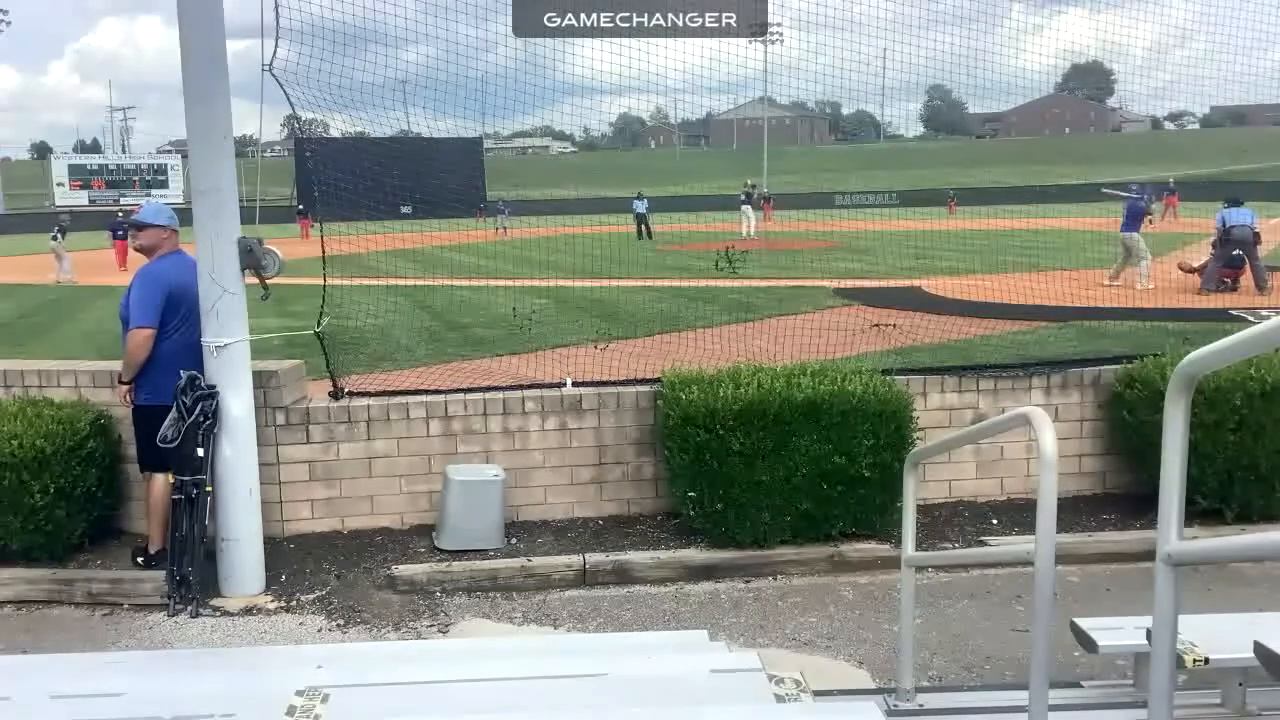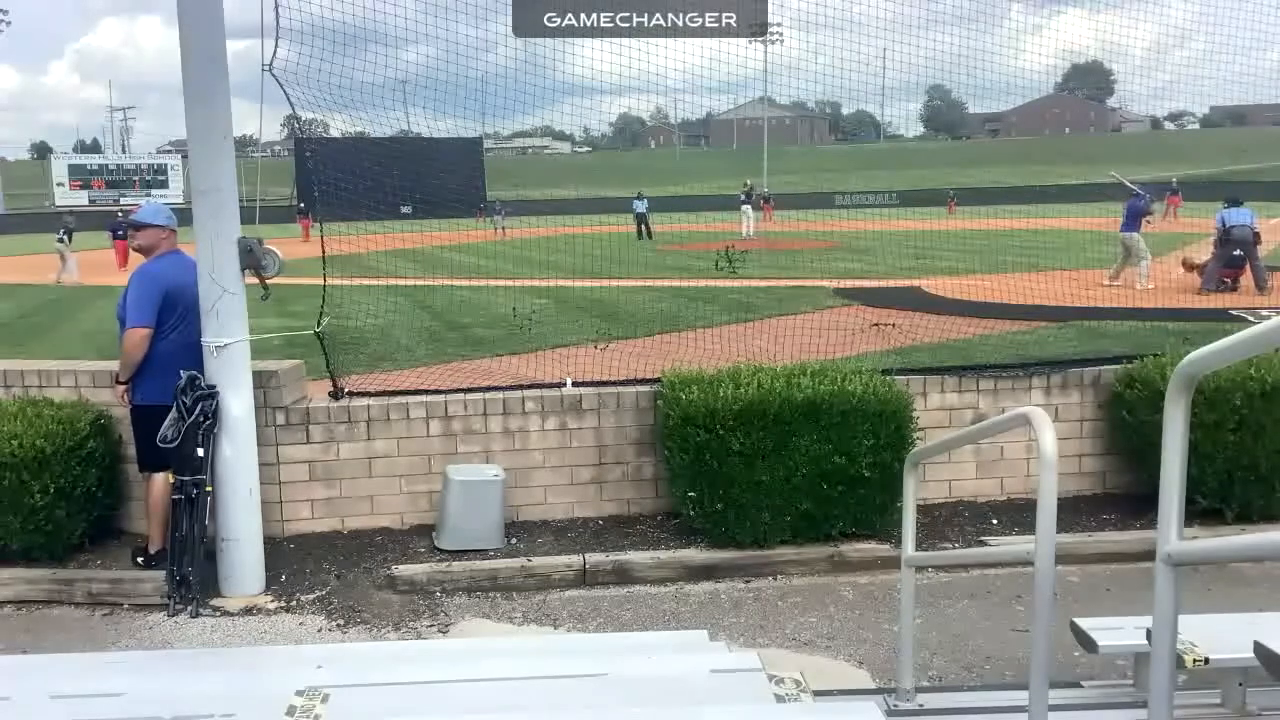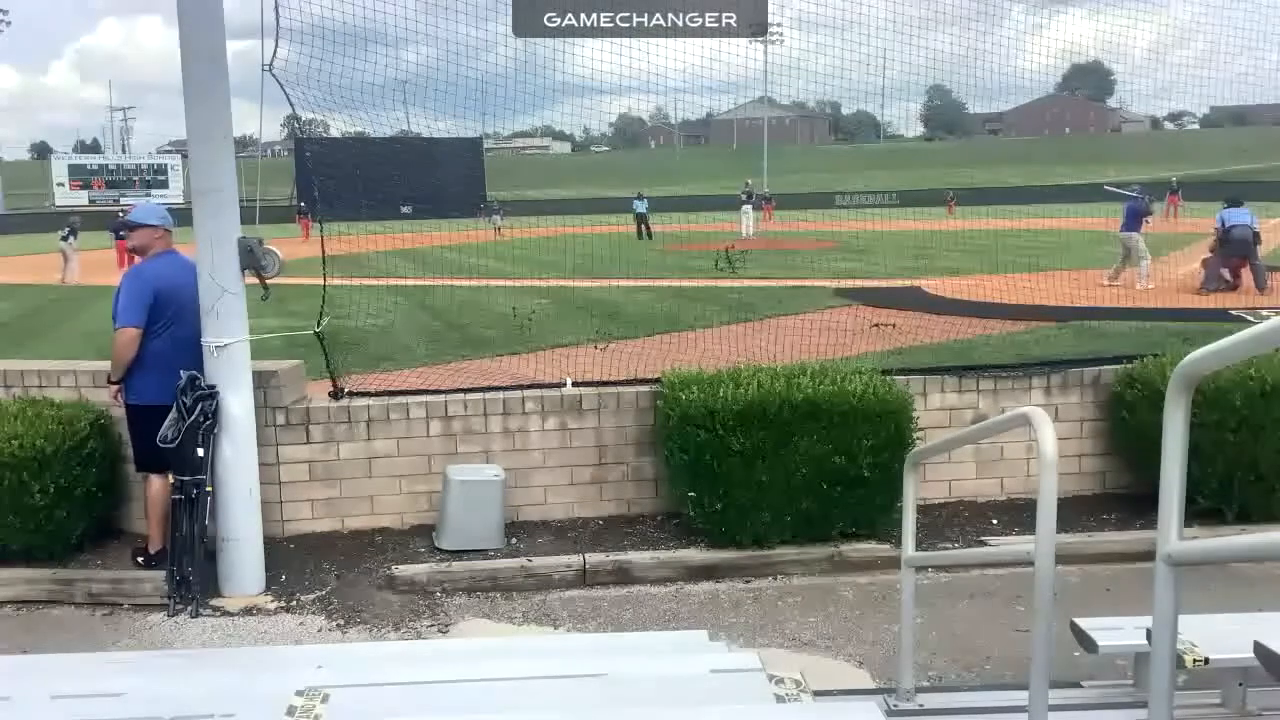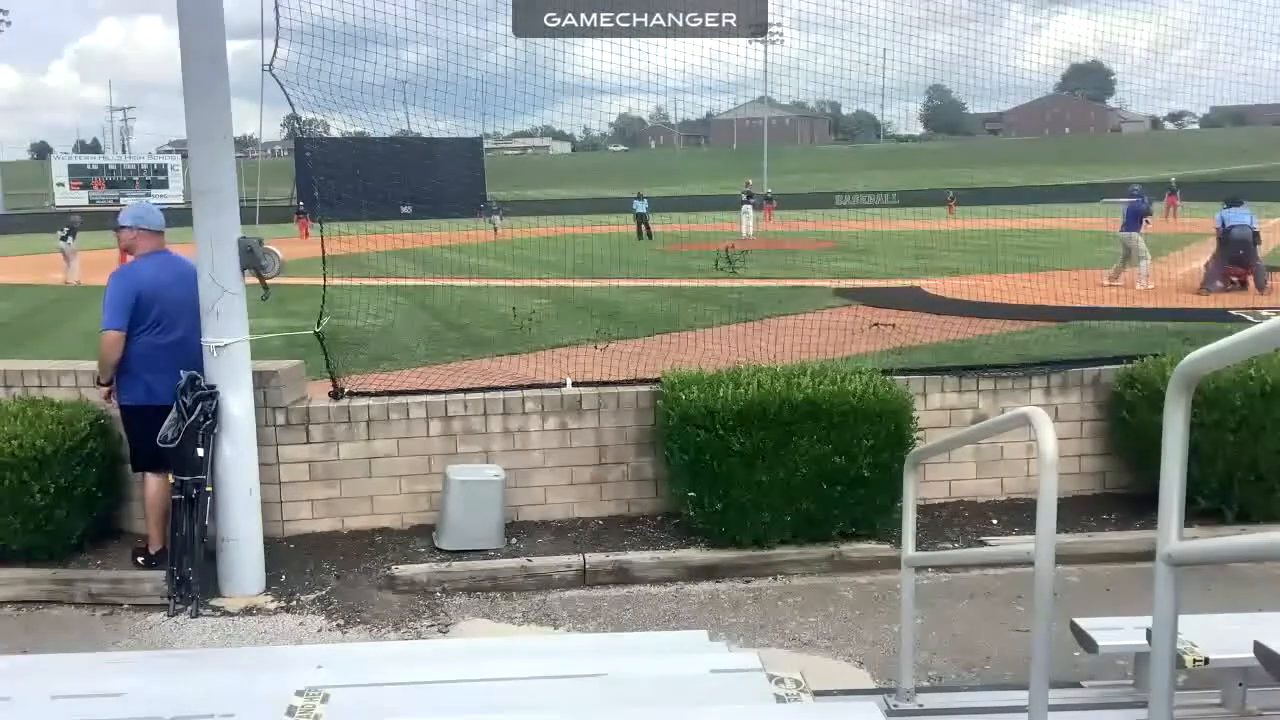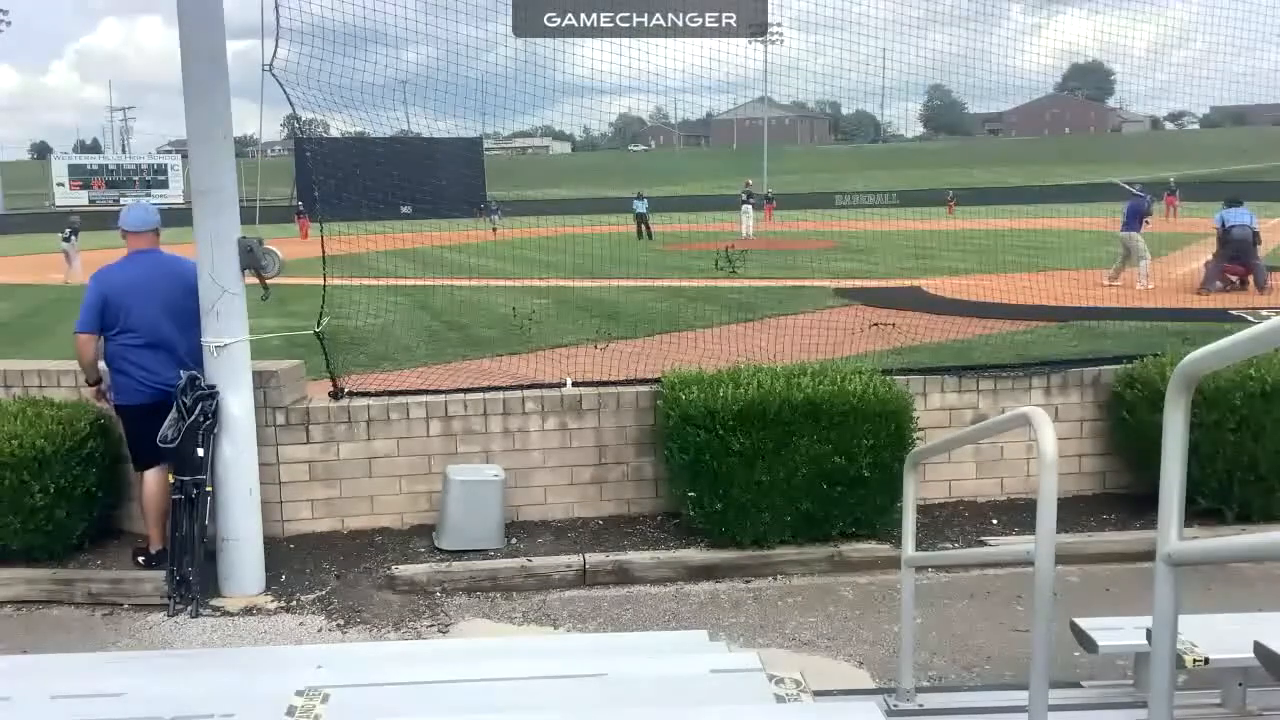
dt=0.3s
person 1, frame 1
left shoulder: (152, 274)
right shoulder: (194, 268)
left elbow: (142, 335)
left wrist: (125, 378)
left hip: (157, 390)
left knee: (159, 469)
left ankle: (155, 548)
person 1, frame 2
left shoulder: (149, 274)
right shoulder: (193, 269)
left elbow: (138, 335)
left wrist: (123, 378)
left hip: (155, 390)
left knee: (159, 469)
left ankle: (156, 549)
person 1, frame 3
left shoulder: (141, 275)
right shoulder: (193, 271)
left elbow: (129, 335)
left wrist: (115, 378)
left hip: (150, 392)
left knee: (157, 470)
left ankle: (155, 549)
person 1, frame 4
left shoulder: (126, 276)
right shoulder: (191, 271)
left elbow: (113, 338)
left wrist: (105, 379)
left hip: (144, 392)
left knee: (155, 470)
left ankle: (156, 549)
person 1, frame 5
left shoulder: (104, 279)
right shoulder: (189, 270)
left elbow: (84, 339)
left wrist: (94, 380)
left hip: (136, 392)
left knee: (153, 467)
left ankle: (156, 549)
